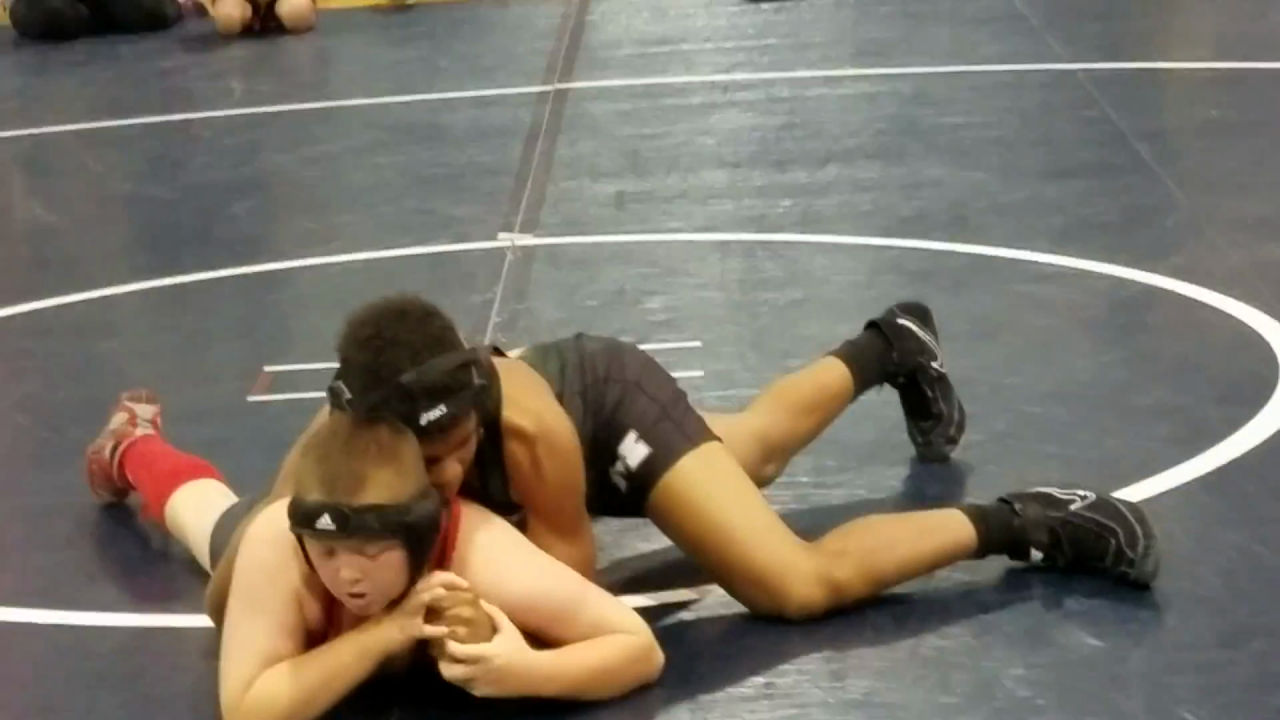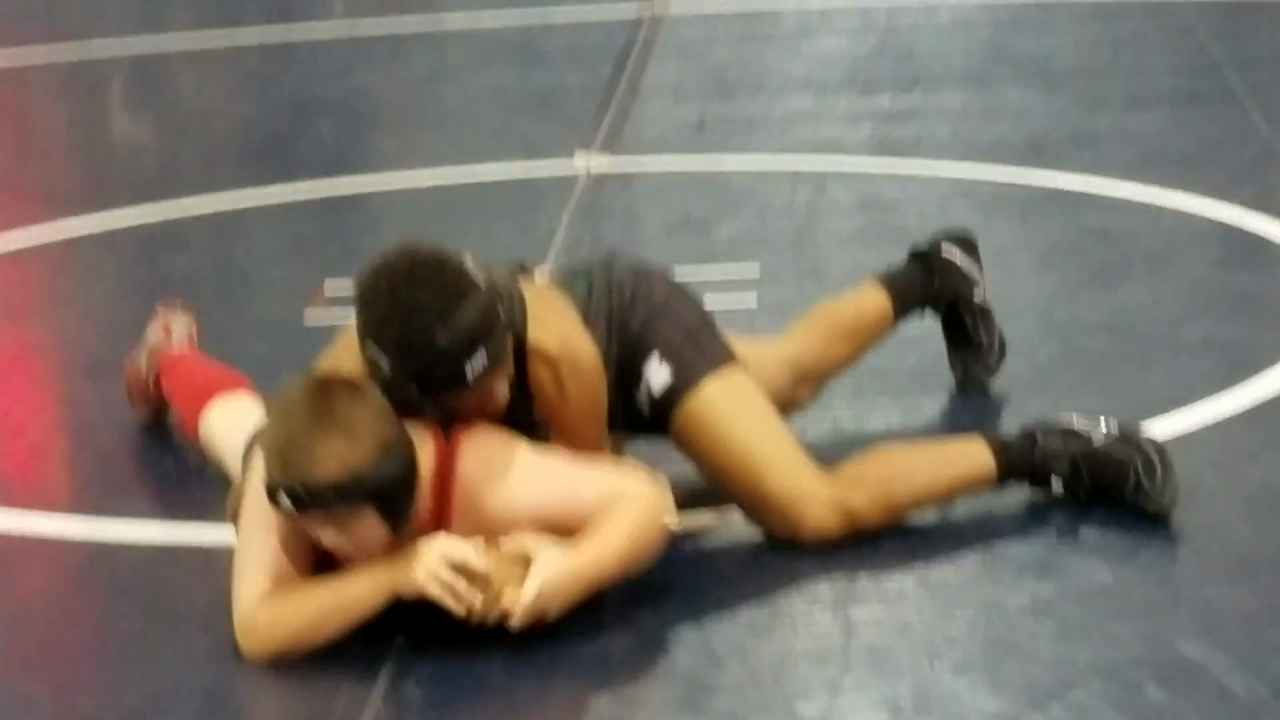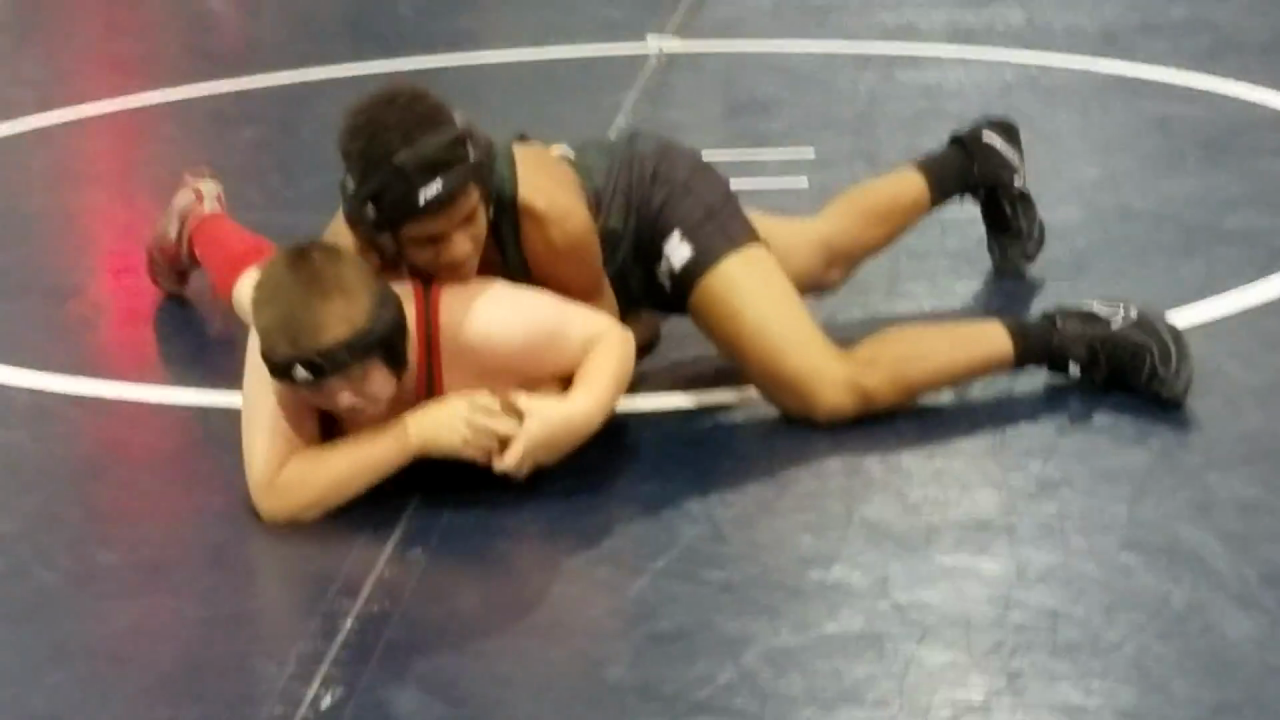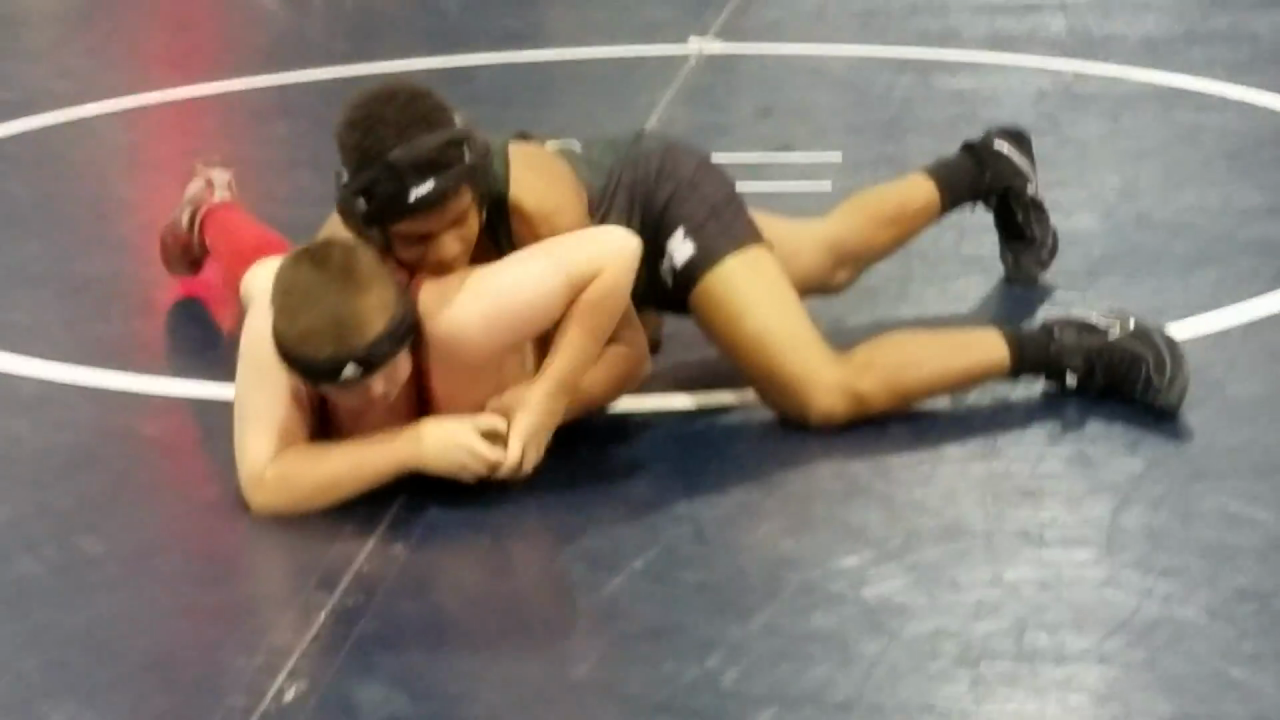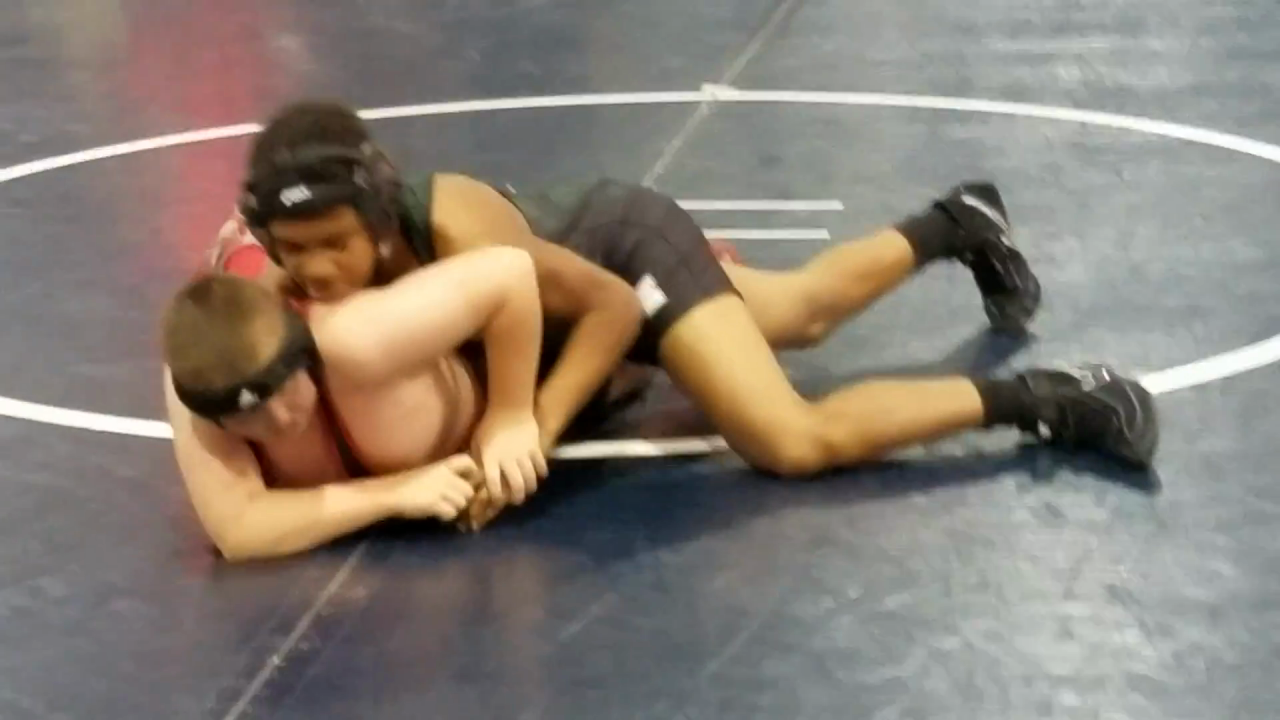
dt=0.4s
person 1, frame 1
left shoulder: (527, 418)
left elbow: (569, 565)
left hip: (622, 412)
left knee: (802, 581)
right knee: (754, 458)
left ankle: (1017, 525)
right ankle: (886, 346)
person 1, frame 2
left shoulder: (552, 344)
right shoulder: (355, 381)
left hip: (636, 321)
left knee: (817, 510)
right knee: (792, 370)
left ankle: (1044, 456)
right ankle: (930, 277)
person 1, frame 3
left shoulder: (539, 206)
right shoulder: (358, 238)
left elbow: (605, 328)
left hip: (657, 197)
right hip: (614, 220)
left knee: (832, 390)
right knee: (824, 257)
left ankle: (1060, 340)
right ankle: (974, 160)
person 1, frame 4
left shoulder: (535, 203)
right shoulder: (359, 239)
left elbow: (624, 329)
left hip: (662, 197)
right hip: (611, 212)
left knee: (829, 395)
right knee: (834, 257)
left ankle: (1062, 350)
right ankle: (983, 168)
person 1, frame 5
left shoulder: (462, 231)
right shoulder: (308, 268)
left elbow: (608, 302)
left wrist: (534, 432)
left hip: (631, 249)
right hip: (584, 260)
left knee: (797, 440)
right knee: (807, 311)
left ankle: (1036, 400)
right ankle: (955, 224)
person 2, frame 1
left shoulder: (474, 556)
right shoulder: (275, 542)
left elbow: (642, 648)
left wrist: (530, 670)
right wrist: (381, 637)
right knee: (222, 513)
right ankle: (134, 443)
person 2, frame 2
left shoulder: (481, 479)
right shoulder: (289, 477)
left elbow: (651, 501)
right elbow: (256, 632)
left wrist: (576, 568)
right wrist: (397, 574)
right hip: (301, 445)
right knee: (238, 416)
right ankle: (169, 356)
person 2, frame 3
left shoulder: (473, 325)
right shoulder: (285, 344)
left elbow: (612, 338)
right elbow: (275, 496)
left wrist: (576, 415)
right wrist: (415, 434)
right knee: (253, 275)
right ankle: (199, 220)
person 2, frame 4
left shoulder: (453, 322)
right shoulder: (280, 330)
left elbow: (618, 250)
right elbow: (265, 487)
left wrist: (548, 396)
right wrist: (413, 446)
right ankle: (212, 210)
person 2, frame 5
left shoulder: (353, 344)
right shoulder: (192, 392)
left elbow: (507, 271)
right elbow: (237, 532)
left wrist: (510, 414)
right wrist: (393, 492)
right ankle: (243, 256)
